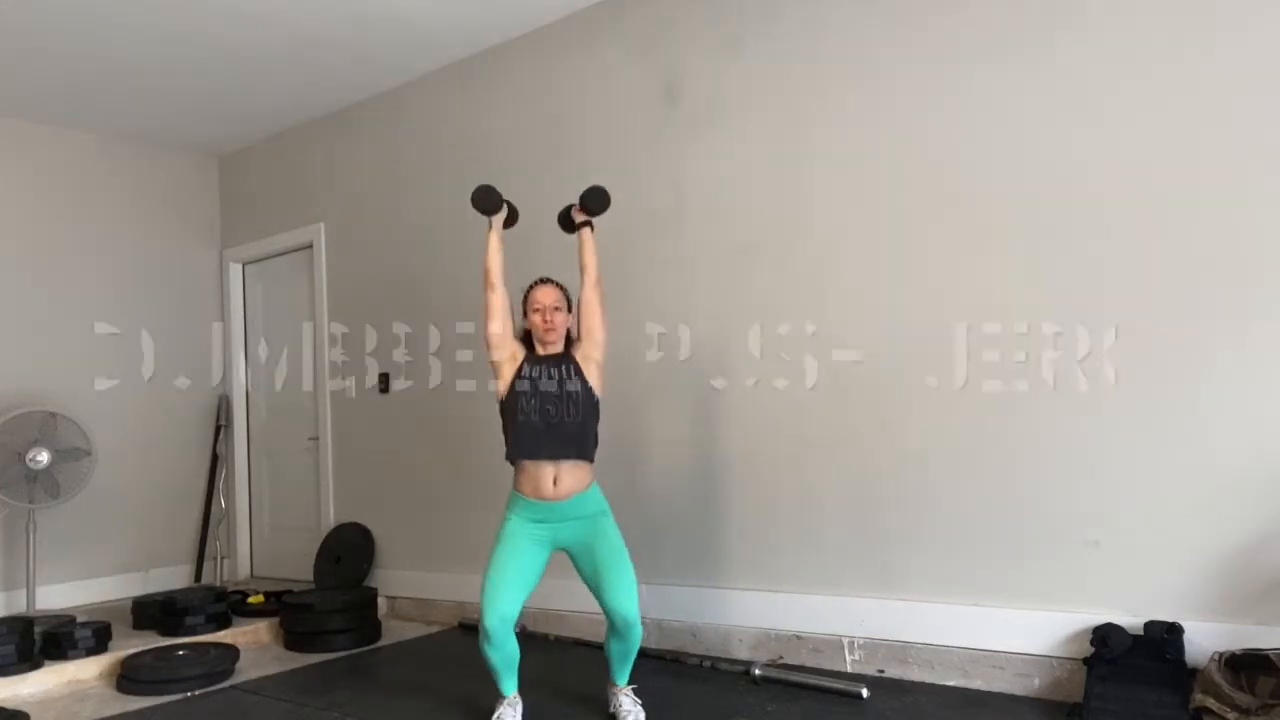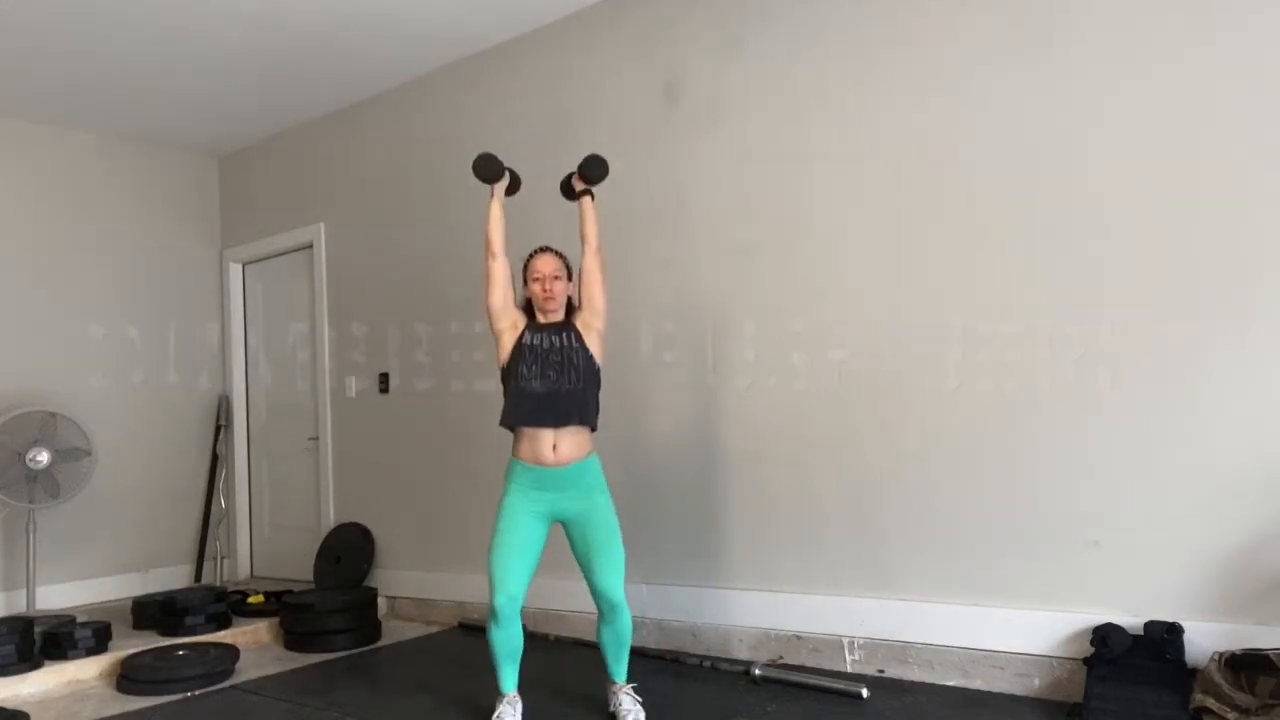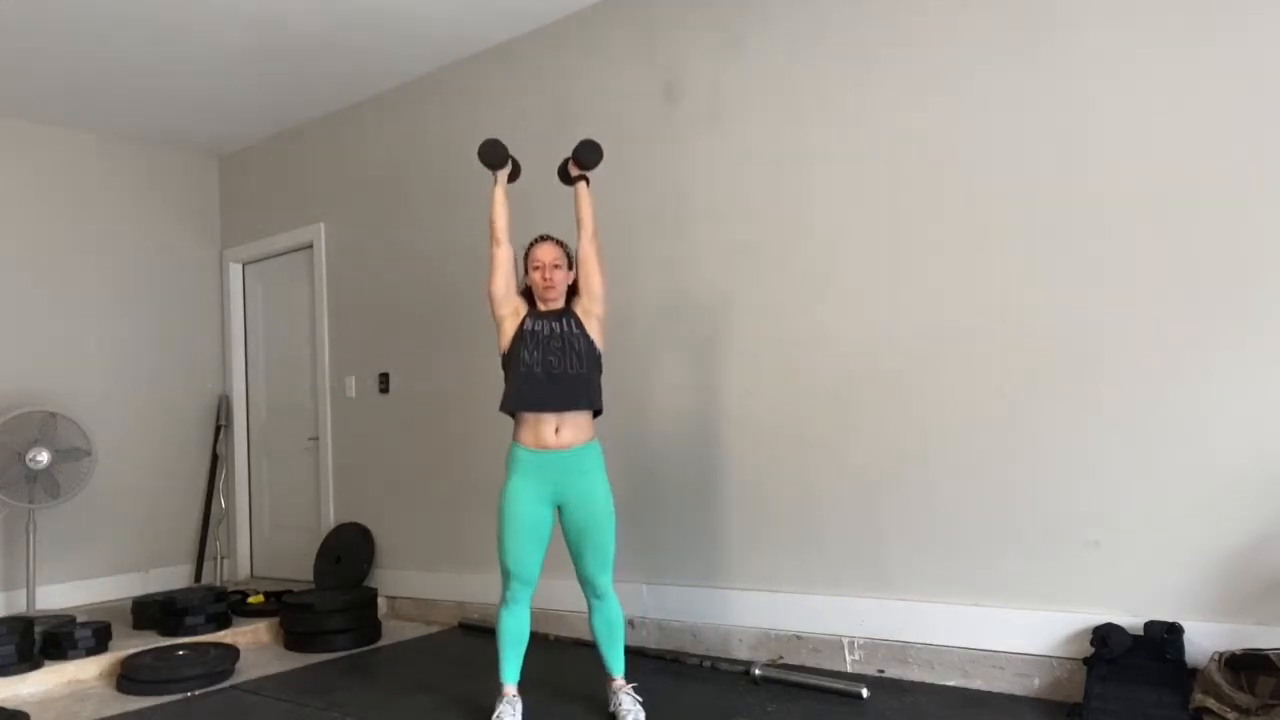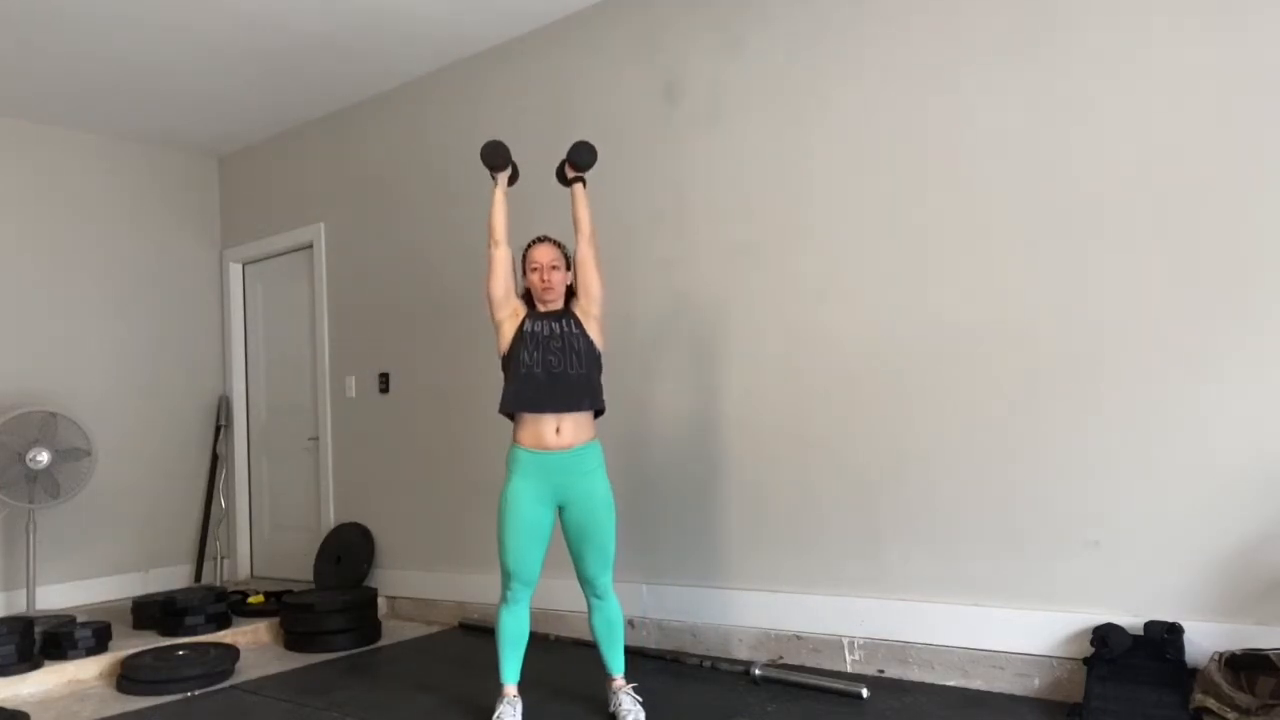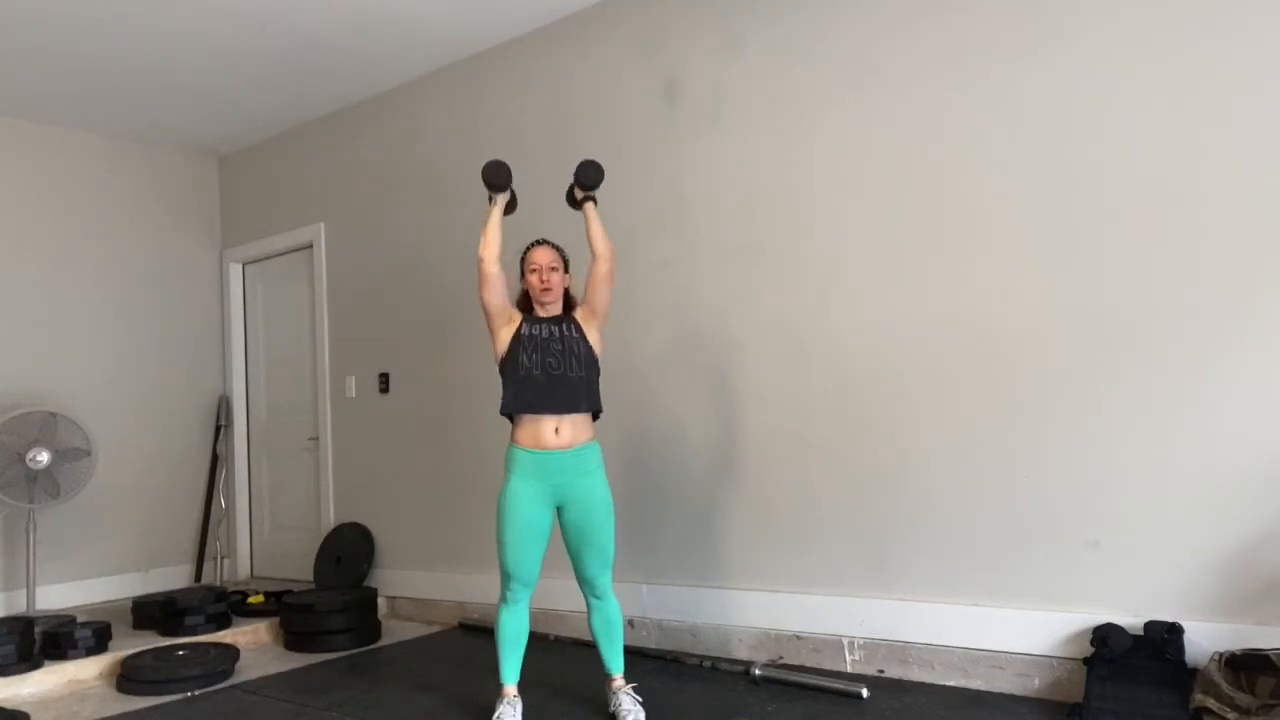
dt=0.2s
person 1, frame 1
left shoulder: (586, 361)
right shoulder: (511, 363)
left elbow: (592, 284)
right elbow: (494, 288)
left wrist: (585, 226)
right wrist: (495, 227)
left hip: (587, 513)
right hip: (526, 518)
left knee: (626, 615)
right knee: (495, 622)
person 1, frame 2
left shoulder: (586, 330)
right shoulder: (513, 332)
left elbow: (593, 253)
right elbow: (496, 258)
left wrist: (584, 196)
right wrist: (497, 196)
left hip: (584, 485)
right hip: (525, 488)
left knee: (613, 597)
right knee: (503, 602)
person 1, frame 3
left shoulder: (586, 316)
right shoulder: (514, 318)
left elbow: (588, 238)
right elbow: (500, 244)
left wrist: (580, 182)
right wrist: (500, 183)
left hip: (583, 467)
right hip: (528, 469)
left knee: (599, 585)
right knee: (516, 588)
person 1, frame 4
left shoulder: (585, 317)
right shoulder: (512, 320)
left elbow: (586, 241)
right elbow: (498, 246)
left wrist: (576, 184)
right wrist: (501, 185)
left hip: (584, 468)
right hip: (528, 470)
left knee: (598, 586)
right knee: (517, 588)
person 1, frame 5
left shoulder: (585, 323)
right shoulder: (510, 326)
left elbow: (604, 261)
right elbow: (487, 264)
left wrist: (587, 203)
right wrist: (498, 205)
left hip: (583, 467)
right hip: (526, 471)
left knee: (598, 585)
right knee: (516, 588)
